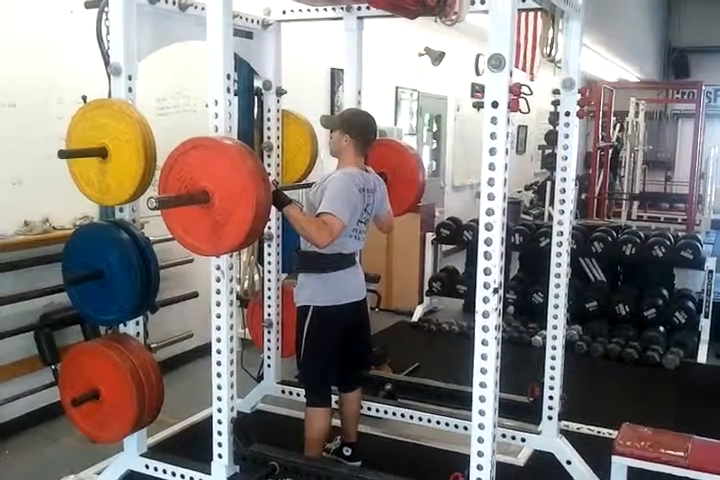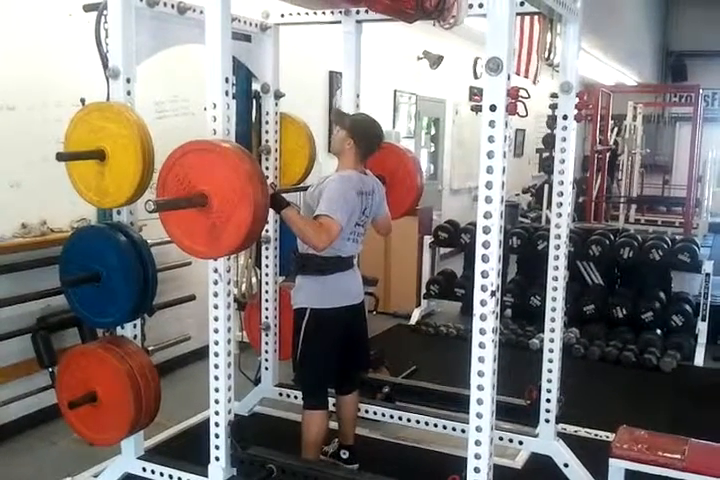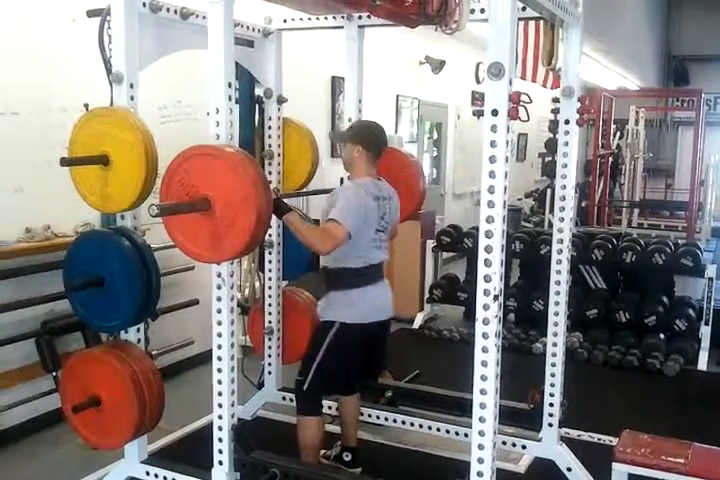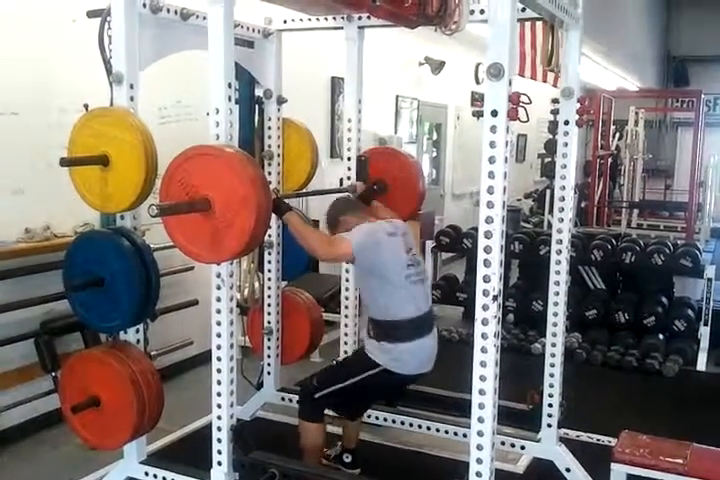
dt=0.5s
person 1, frame 1
left shoulder: (341, 182)
right shoulder: (373, 180)
left elbow: (322, 235)
right elbow: (386, 224)
left wrist: (282, 201)
left hip: (323, 295)
right hip: (351, 289)
left knee: (317, 386)
right knee: (348, 376)
right ankle: (348, 448)
person 1, frame 2
left shoulder: (338, 185)
right shoulder: (371, 184)
left elbow: (320, 238)
right elbow: (384, 227)
left wrist: (280, 204)
left hip: (320, 297)
right hip: (349, 293)
left knee: (314, 389)
right knee: (345, 379)
right ankle: (345, 450)
person 1, frame 3
left shoulder: (353, 193)
right shoulder: (386, 191)
left elbow: (325, 243)
left wrist: (281, 209)
left hip: (350, 307)
right hip: (379, 304)
left knee: (308, 391)
right knee: (346, 381)
right ankle: (346, 454)
person 1, frame 4
left shoulder: (368, 235)
right shoulder: (397, 228)
left elbow: (326, 249)
left wrist: (283, 210)
right wrist: (369, 197)
left hip: (398, 354)
right hip: (421, 346)
left knee: (312, 395)
right knee: (345, 386)
right ankle: (346, 455)
